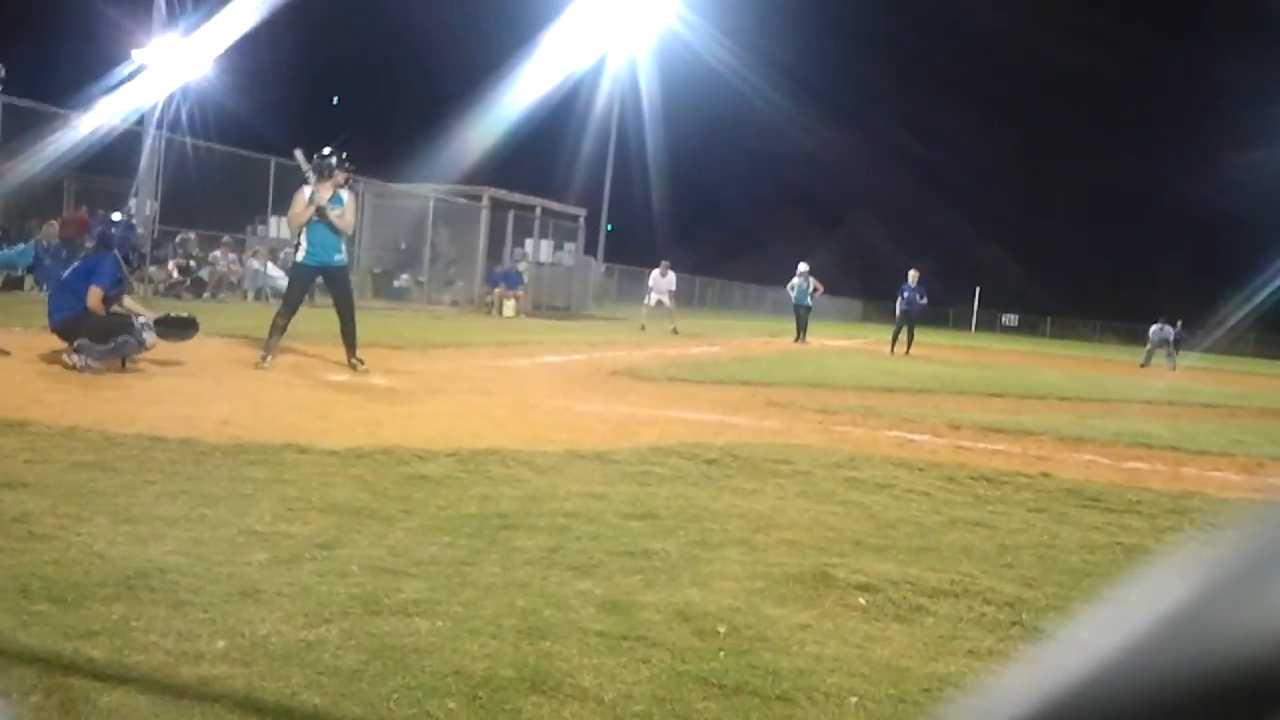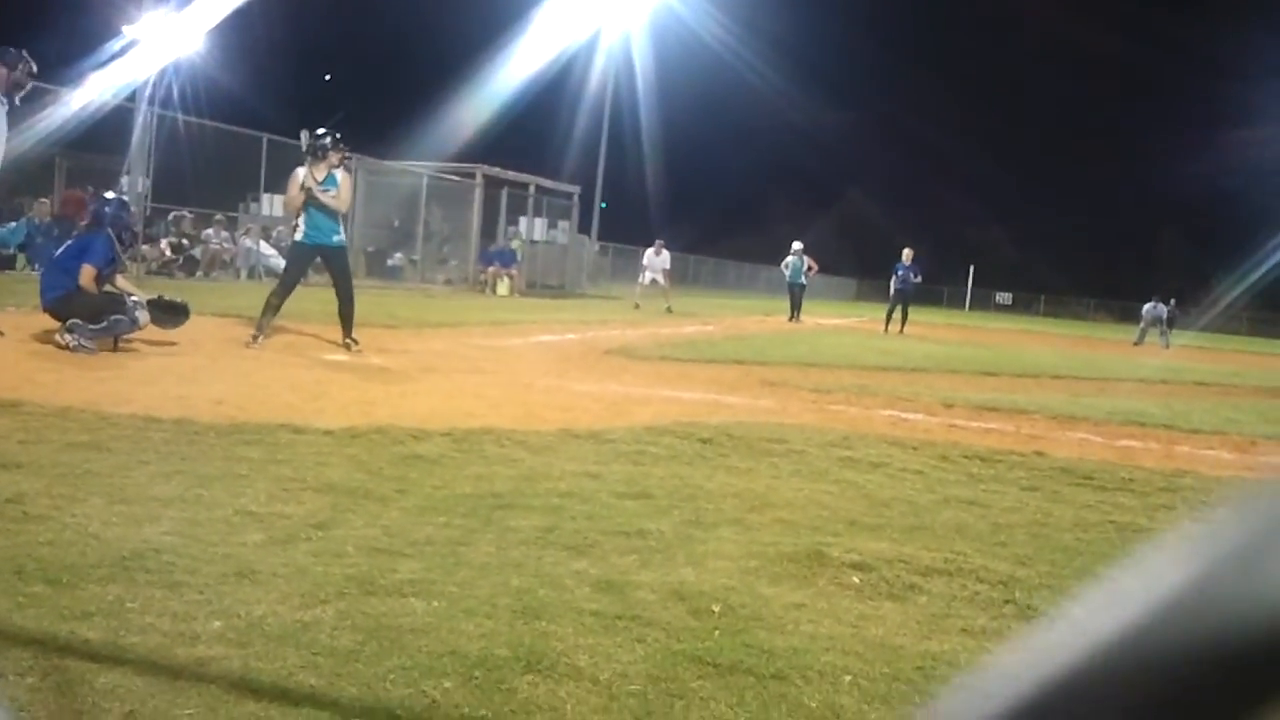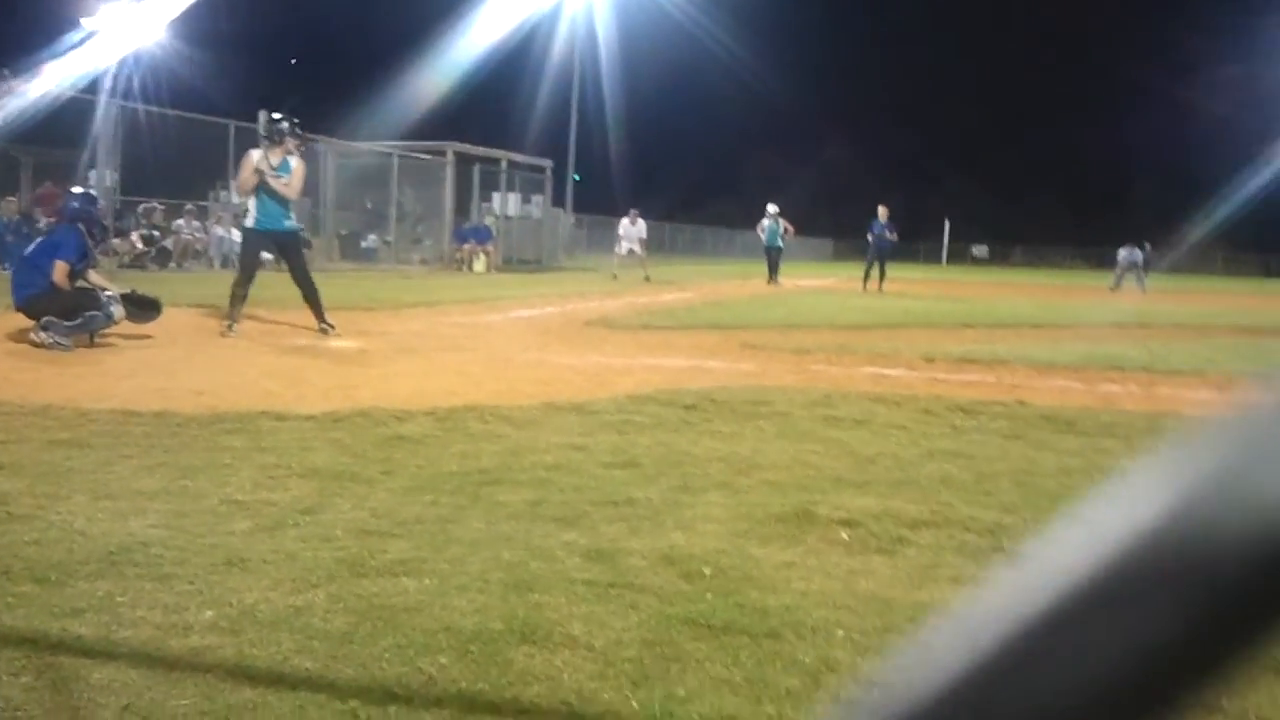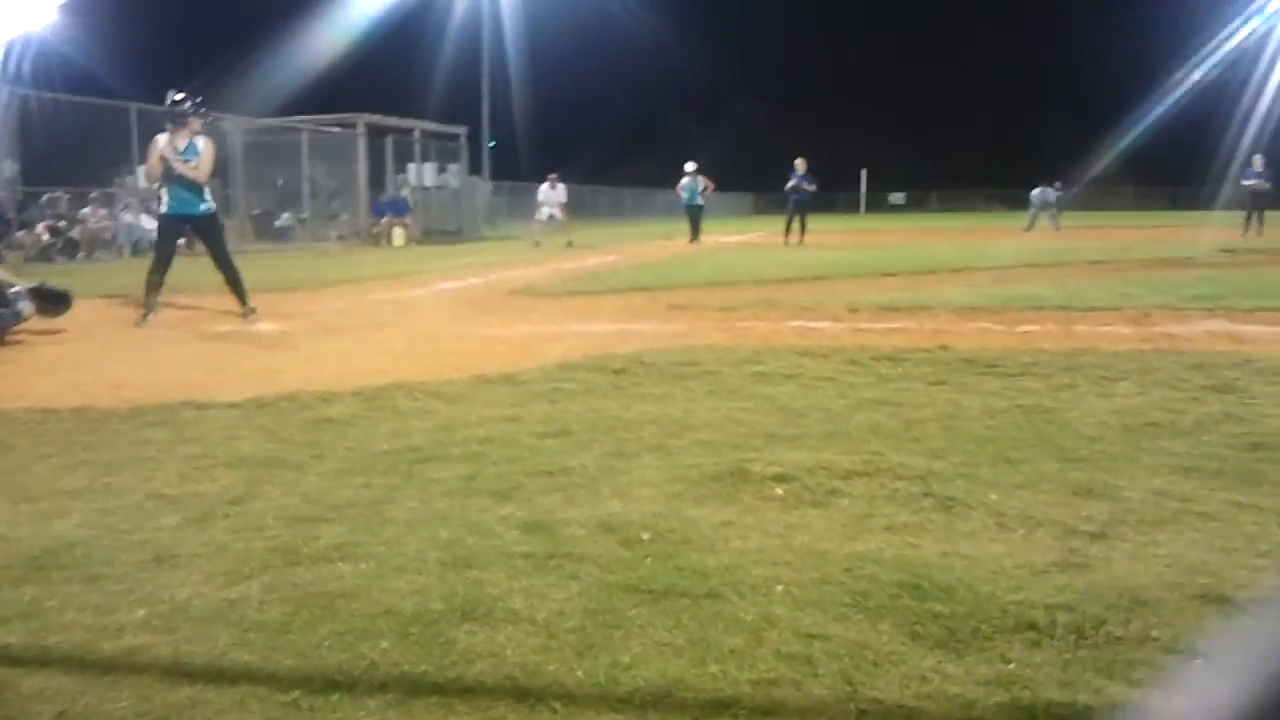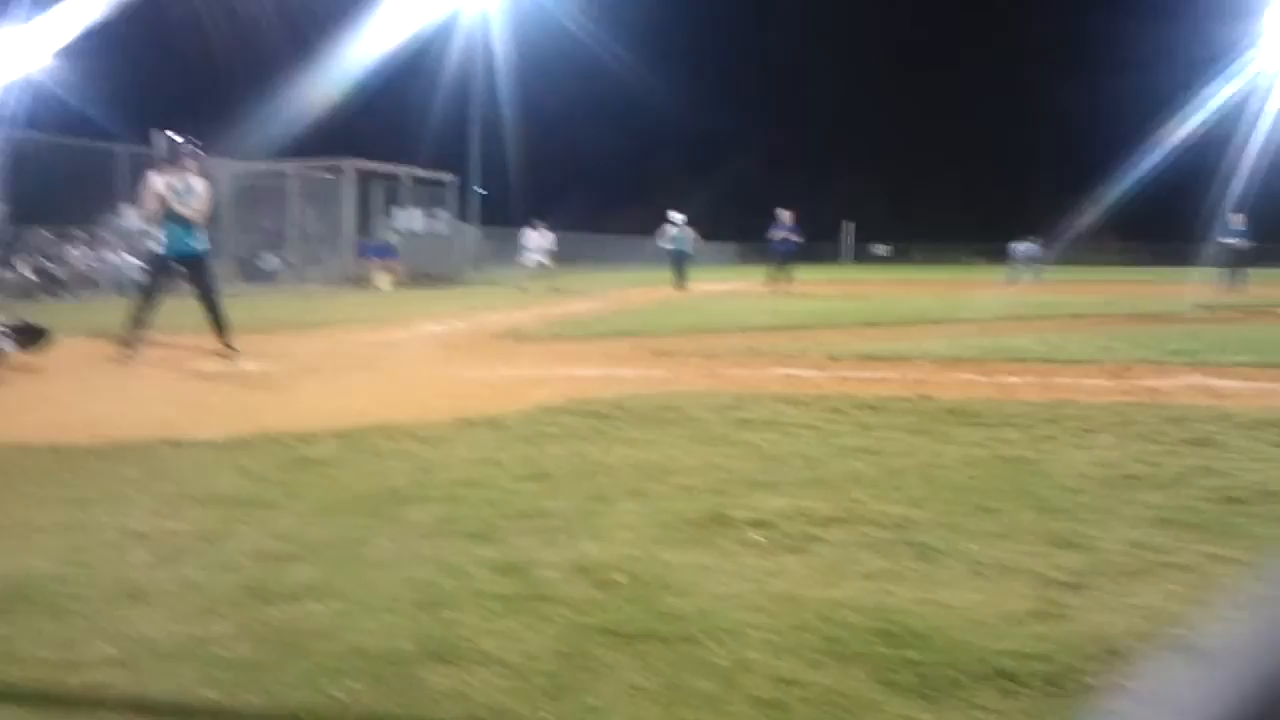
dt=0.3s
person 1, frame 1
left shoulder: (346, 197)
right shoulder: (305, 193)
left elbow: (348, 228)
right elbow: (293, 225)
left wrist: (327, 209)
right wrist: (314, 205)
left hip: (336, 263)
right hip: (307, 260)
left knee: (347, 310)
right knee: (289, 306)
left ankle: (352, 356)
right ankle: (268, 352)
person 1, frame 2
left shoulder: (342, 176)
right shoulder: (300, 174)
left elbow: (343, 207)
right elbow: (290, 208)
left wrist: (317, 191)
right wrist: (306, 190)
left hip: (334, 243)
right hip: (305, 240)
left knee: (345, 291)
right knee: (285, 285)
left ankle: (347, 336)
right ankle: (260, 331)
person 1, frame 3
left shoulder: (296, 163)
right shoulder: (253, 157)
left elbow: (293, 194)
right elbow: (242, 189)
left wrist: (266, 176)
right wrist: (257, 171)
left hip: (286, 228)
right hip: (256, 227)
left knee: (302, 275)
right knee: (245, 273)
left ankle: (322, 320)
right ankle: (232, 320)
person 1, frame 4
left shoulder: (205, 144)
right shoulder: (160, 142)
left elbow: (202, 176)
right elbow: (151, 177)
left wrist: (173, 162)
right wrist: (163, 158)
left hip: (202, 211)
right hip: (172, 212)
left knee: (223, 258)
right knee: (161, 261)
left ankle: (245, 304)
right ankle: (148, 309)
person 1, frame 5
left shoulder: (200, 184)
right shoulder: (154, 180)
left elbow: (199, 216)
right elbow: (149, 213)
left wrist: (172, 201)
right wrist: (161, 197)
left hip: (194, 249)
right hip: (165, 249)
left knee: (210, 296)
right knee: (149, 295)
left ankle: (226, 343)
right ankle: (130, 343)
